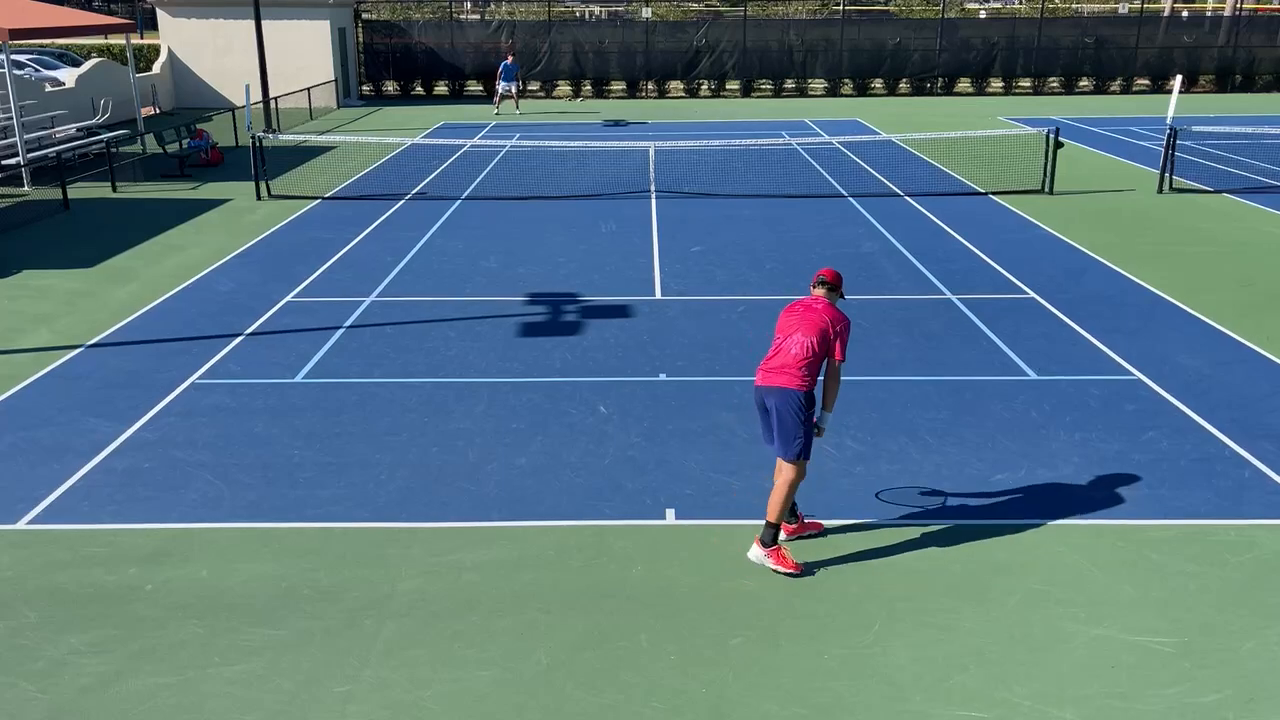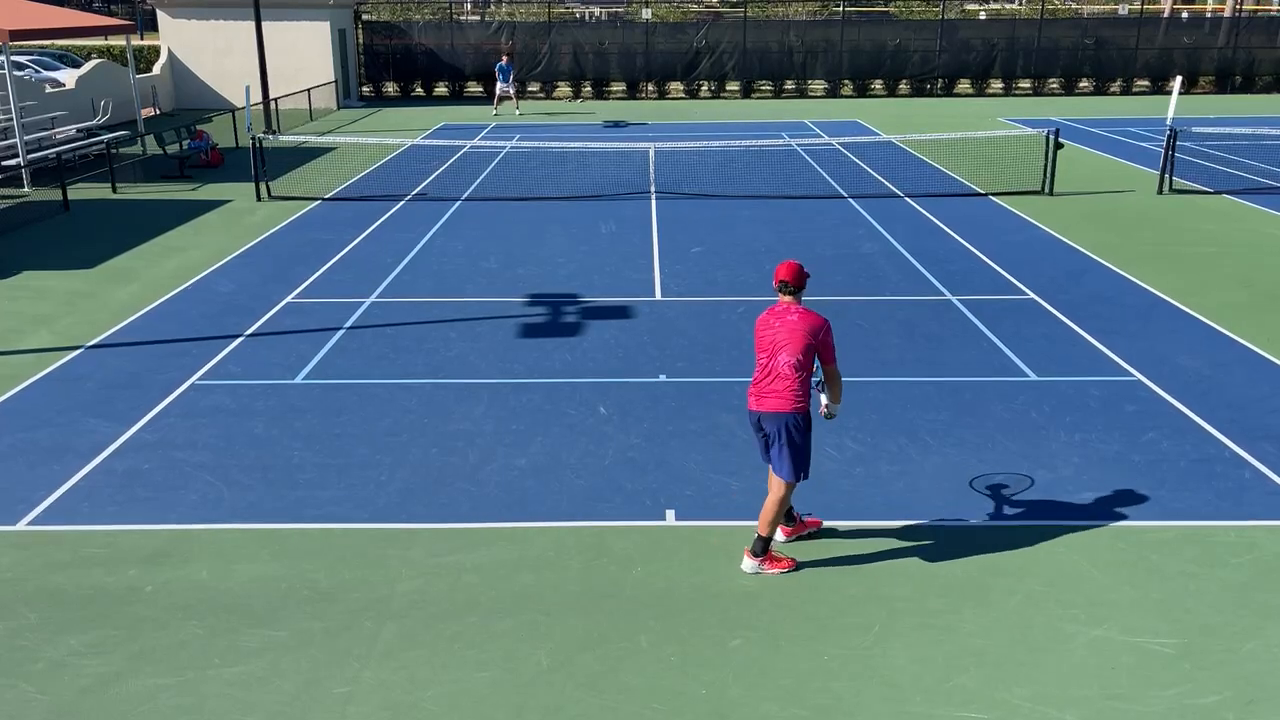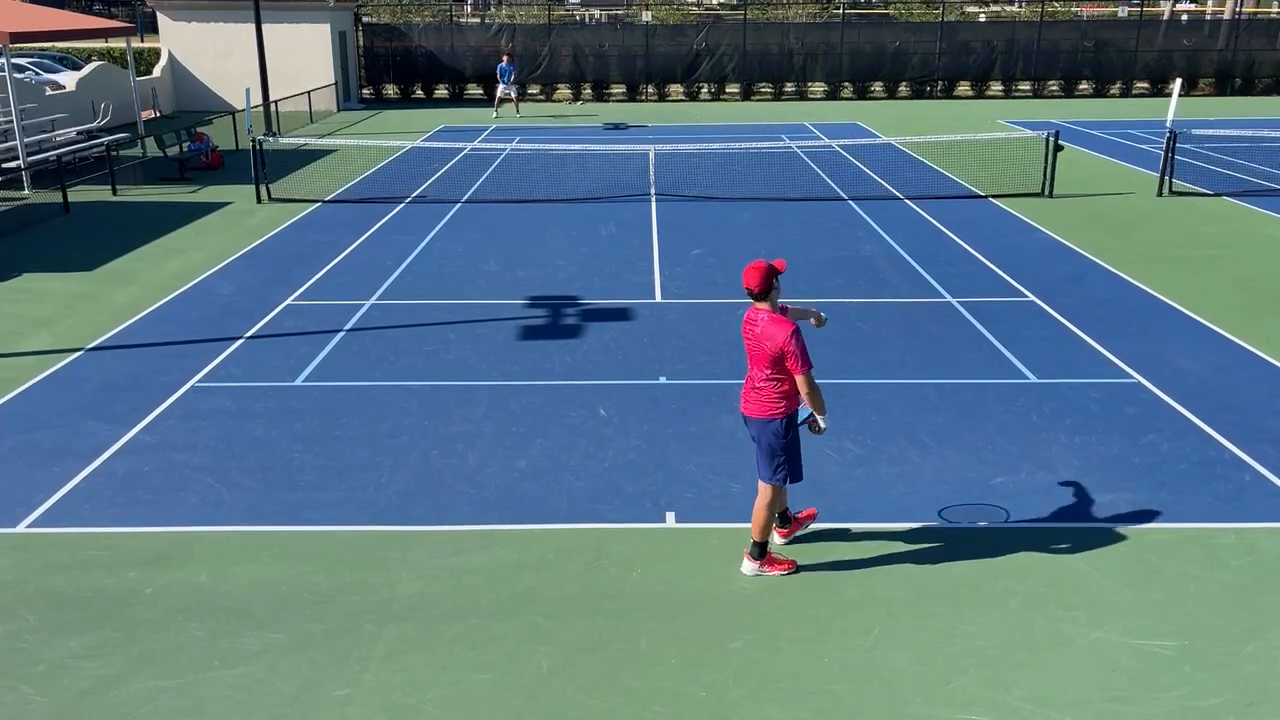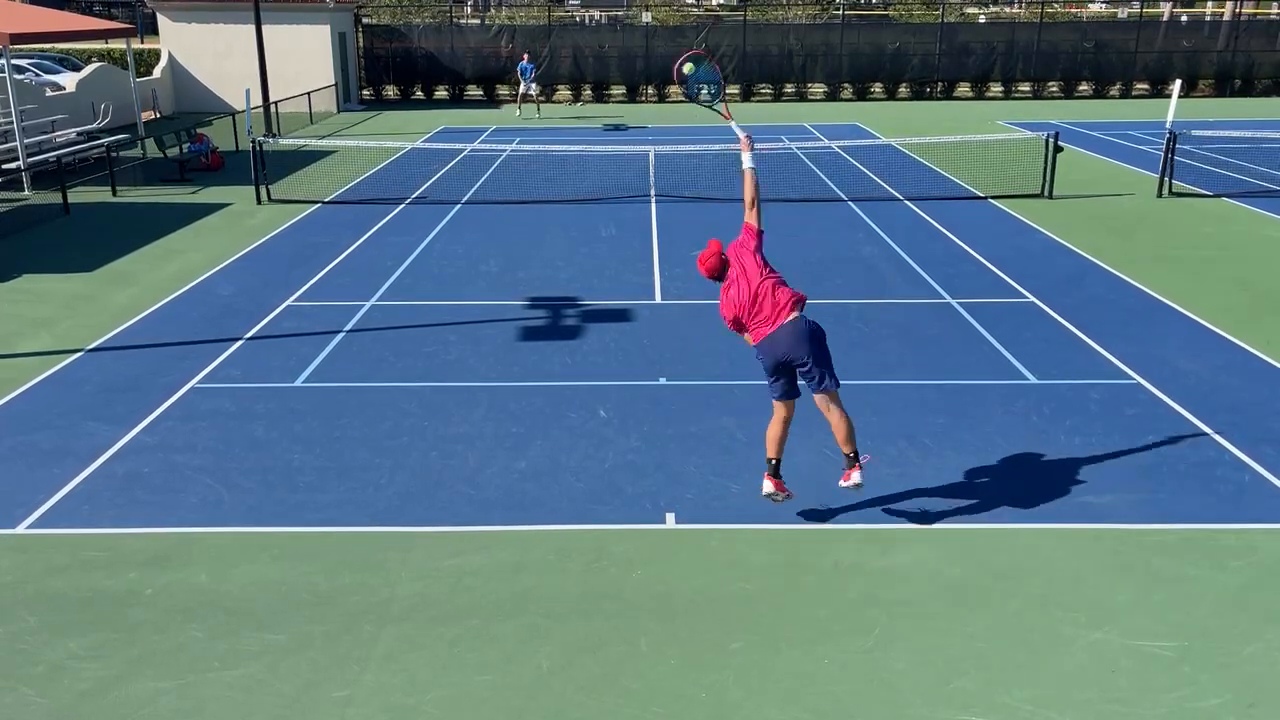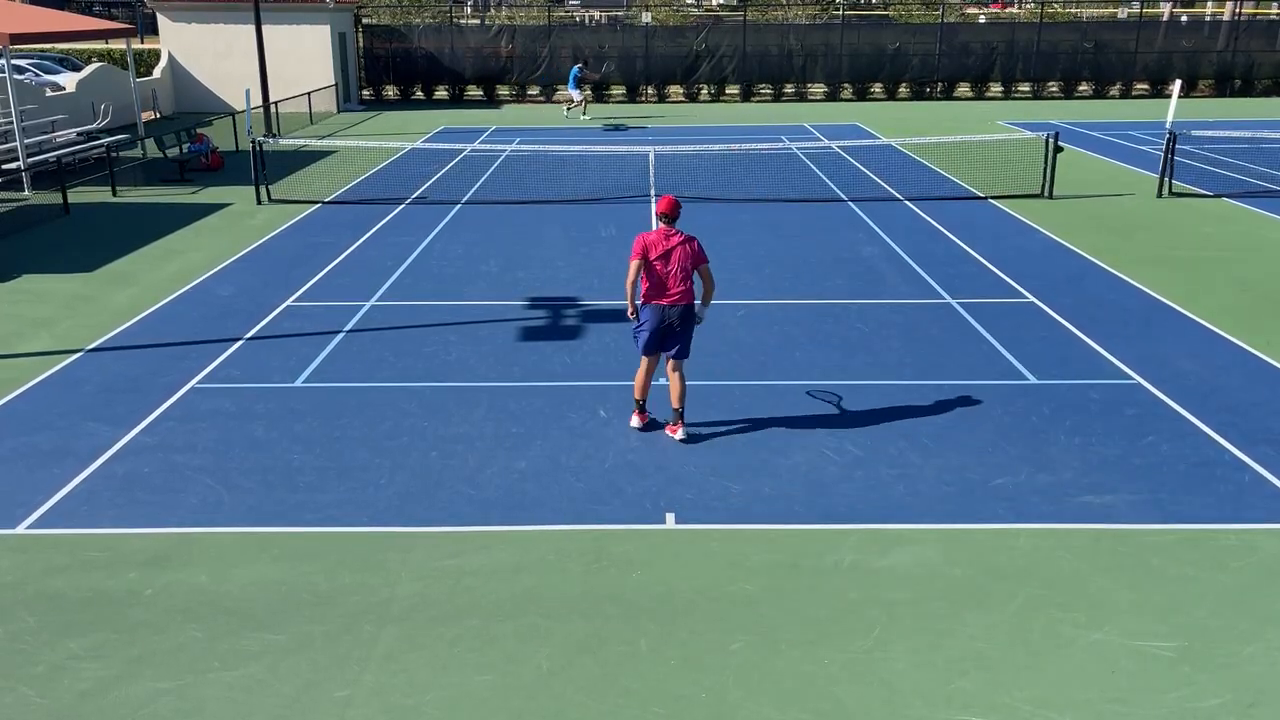
dt=1s
person 1, frame 1
left shoulder: (790, 309)
right shoulder: (838, 319)
right elbow: (832, 374)
right wrist: (823, 418)
left hip: (763, 383)
right hip: (792, 390)
left knee: (786, 457)
right knee: (793, 470)
left ankle: (791, 521)
right ankle: (765, 544)
person 1, frame 2
left shoulder: (762, 320)
right shoulder: (818, 324)
right elbow: (832, 375)
right wrist: (834, 405)
left hip: (756, 406)
right hip: (788, 411)
left knee: (778, 470)
right knee: (783, 484)
left ankle: (789, 523)
right ankle: (757, 555)
person 1, frame 3
left shoulder: (752, 315)
right shoulder: (788, 332)
left elbow: (783, 311)
right elbow: (806, 387)
left wrist: (810, 314)
right wrist: (821, 415)
left hip: (753, 407)
right hip: (774, 415)
left knee: (777, 475)
right knee: (770, 486)
left ankle: (784, 524)
right ankle: (756, 558)
person 1, frame 4
left shoulder: (726, 304)
right shoulder: (742, 252)
left elbow: (752, 339)
right elbow: (750, 203)
right wrist: (747, 158)
left hip: (769, 347)
right hip: (796, 332)
left knee: (781, 413)
right knee: (829, 403)
left ankle: (772, 478)
right ankle: (852, 467)
person 1, frame 5
left shoulder: (644, 240)
right shoulder: (692, 243)
left elbow: (631, 278)
right elbow: (709, 283)
left wrist: (631, 305)
right wrist: (702, 310)
left hip: (653, 309)
right hip: (684, 311)
left knee: (648, 363)
right knee: (675, 367)
left ankle: (639, 414)
right ankle: (678, 423)
